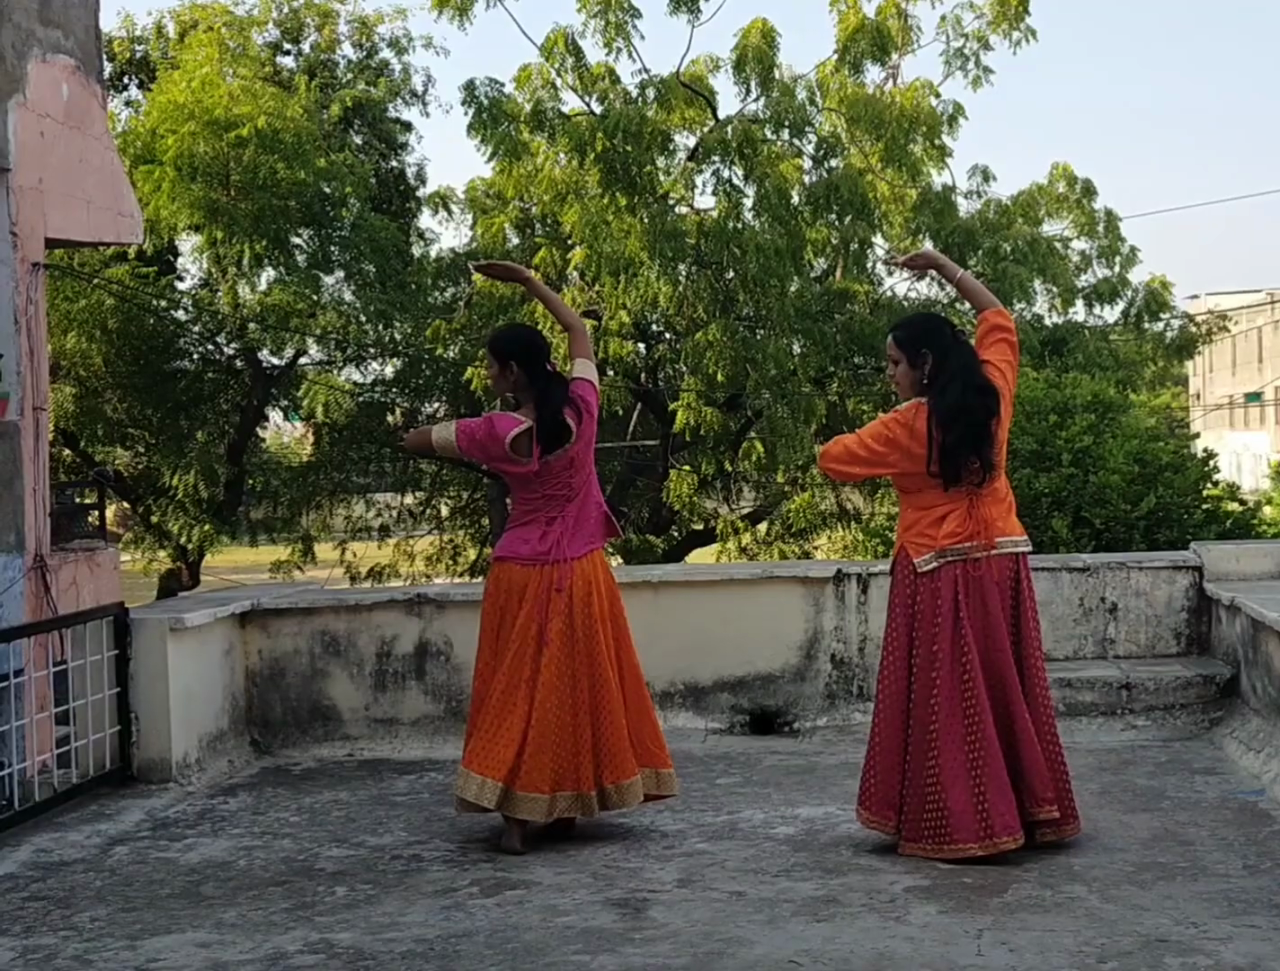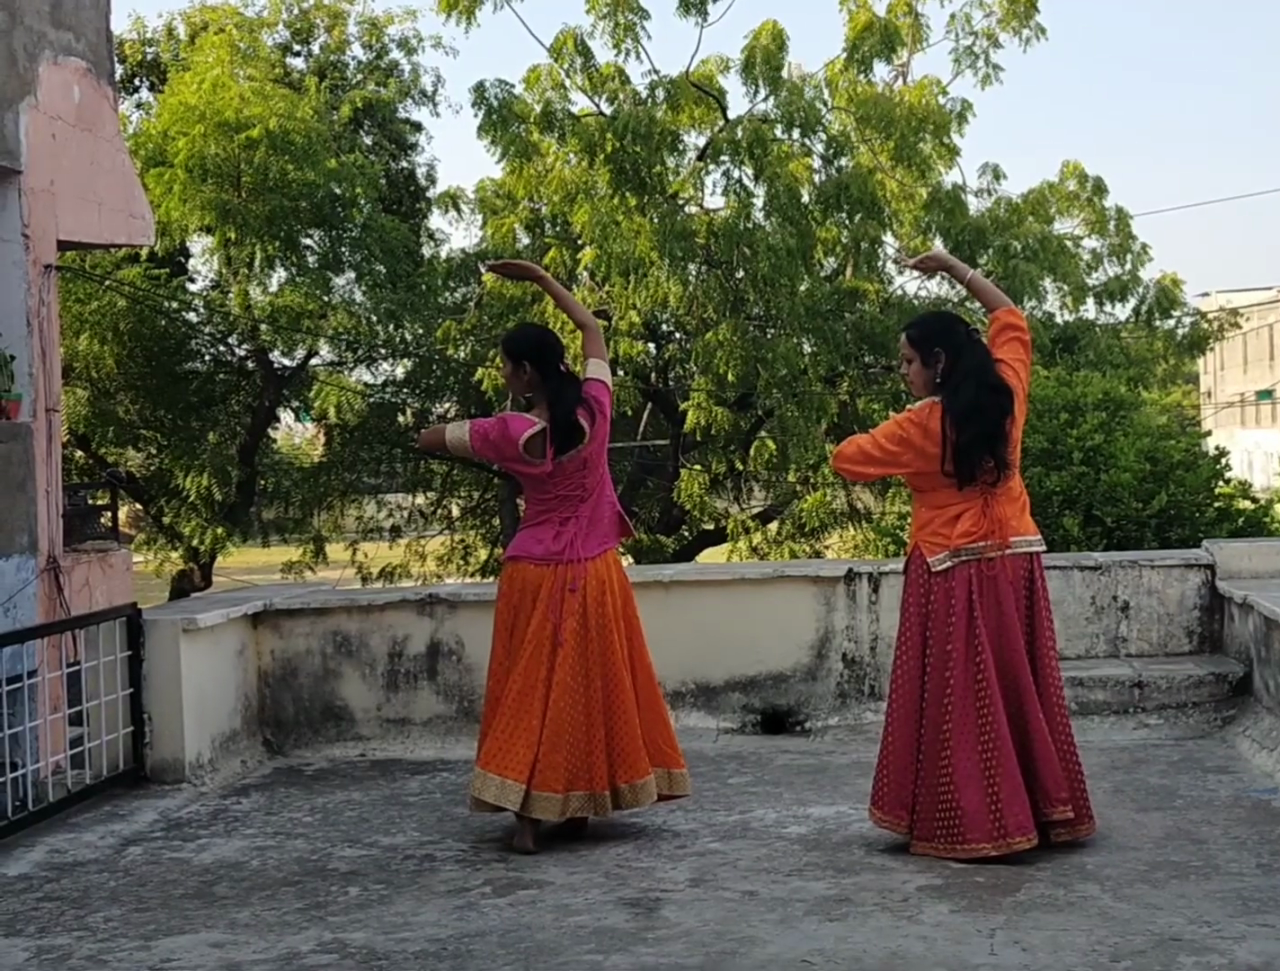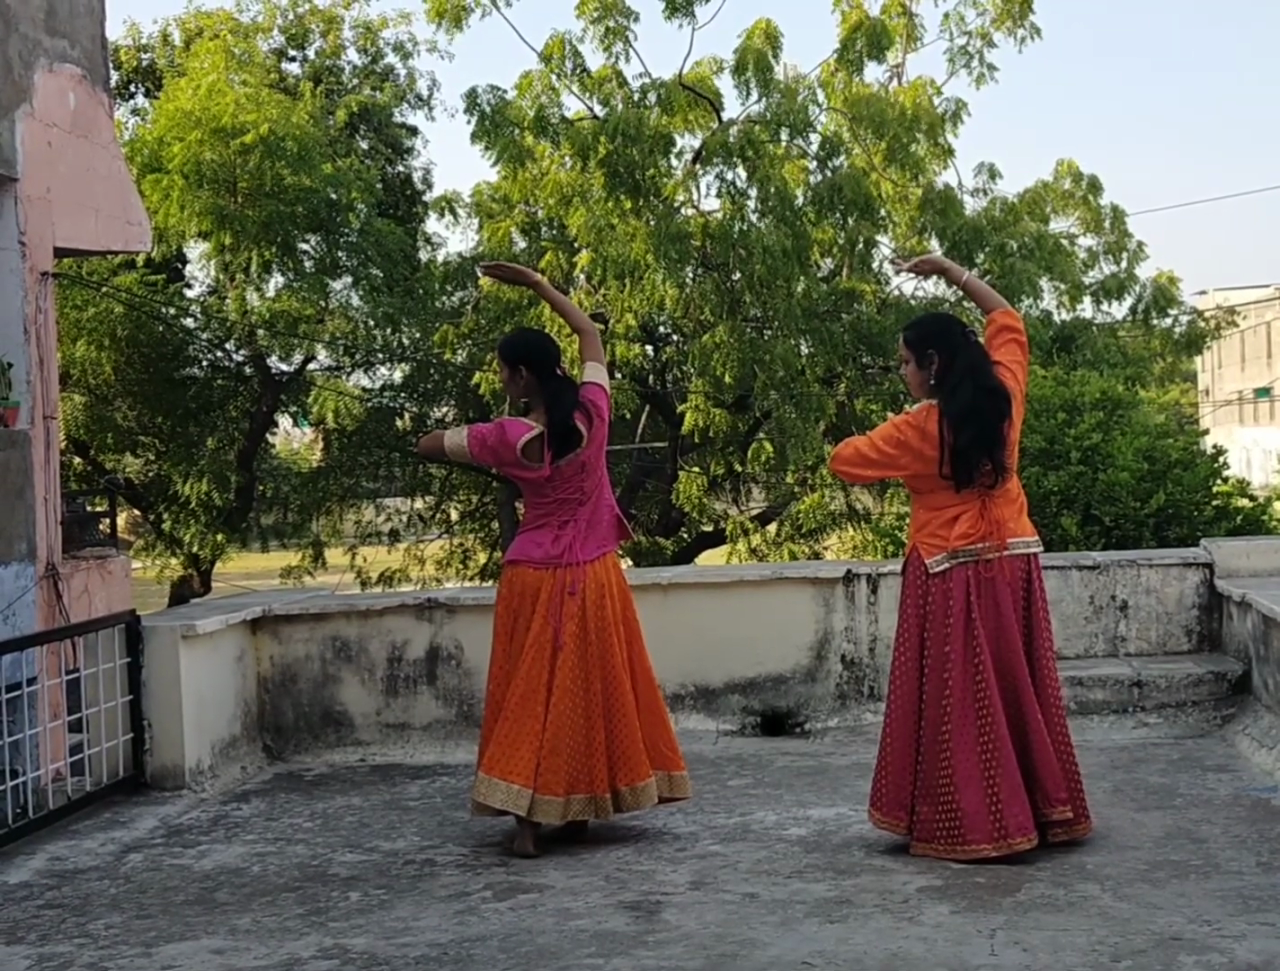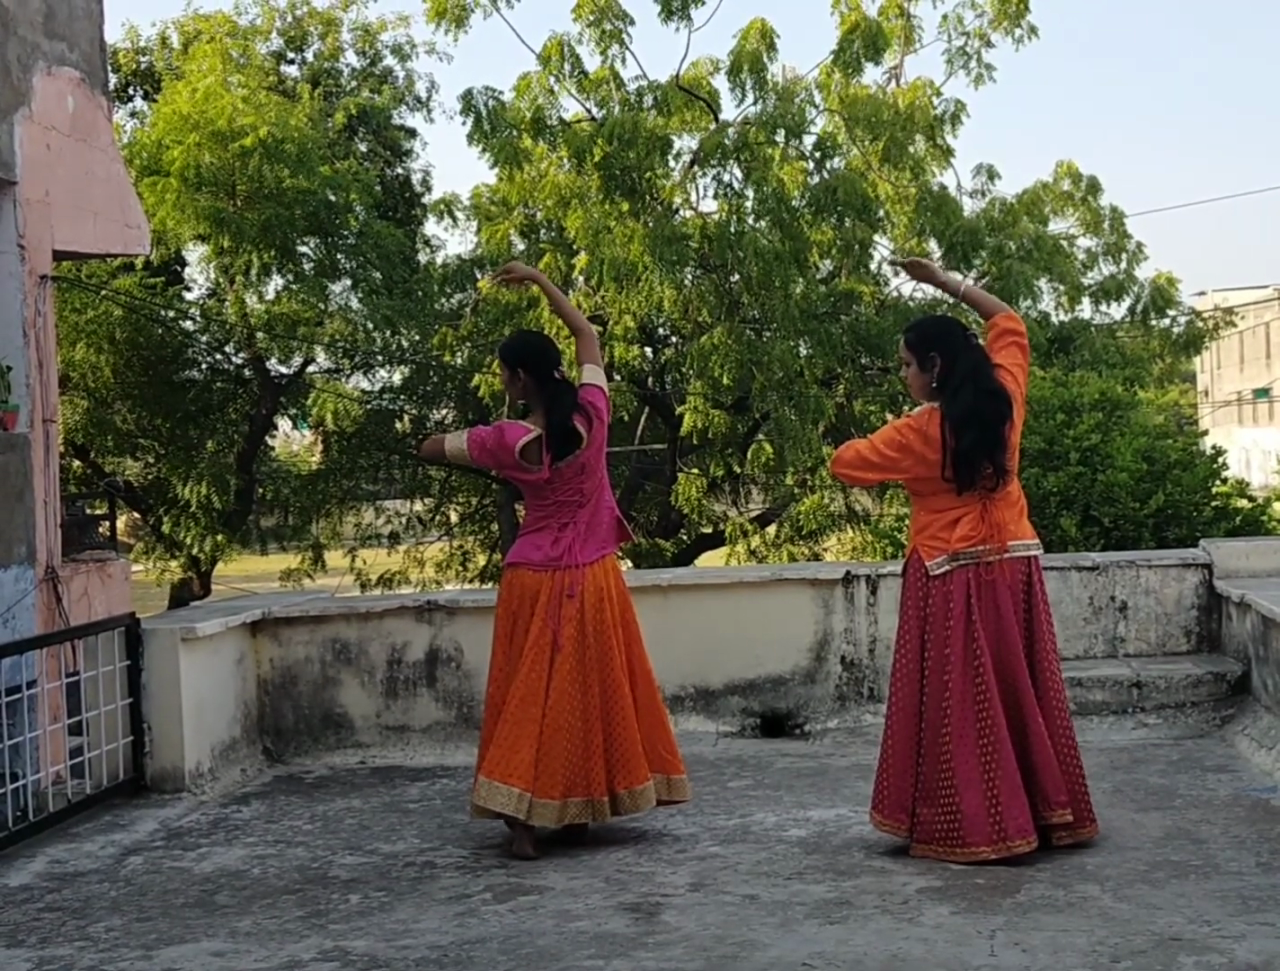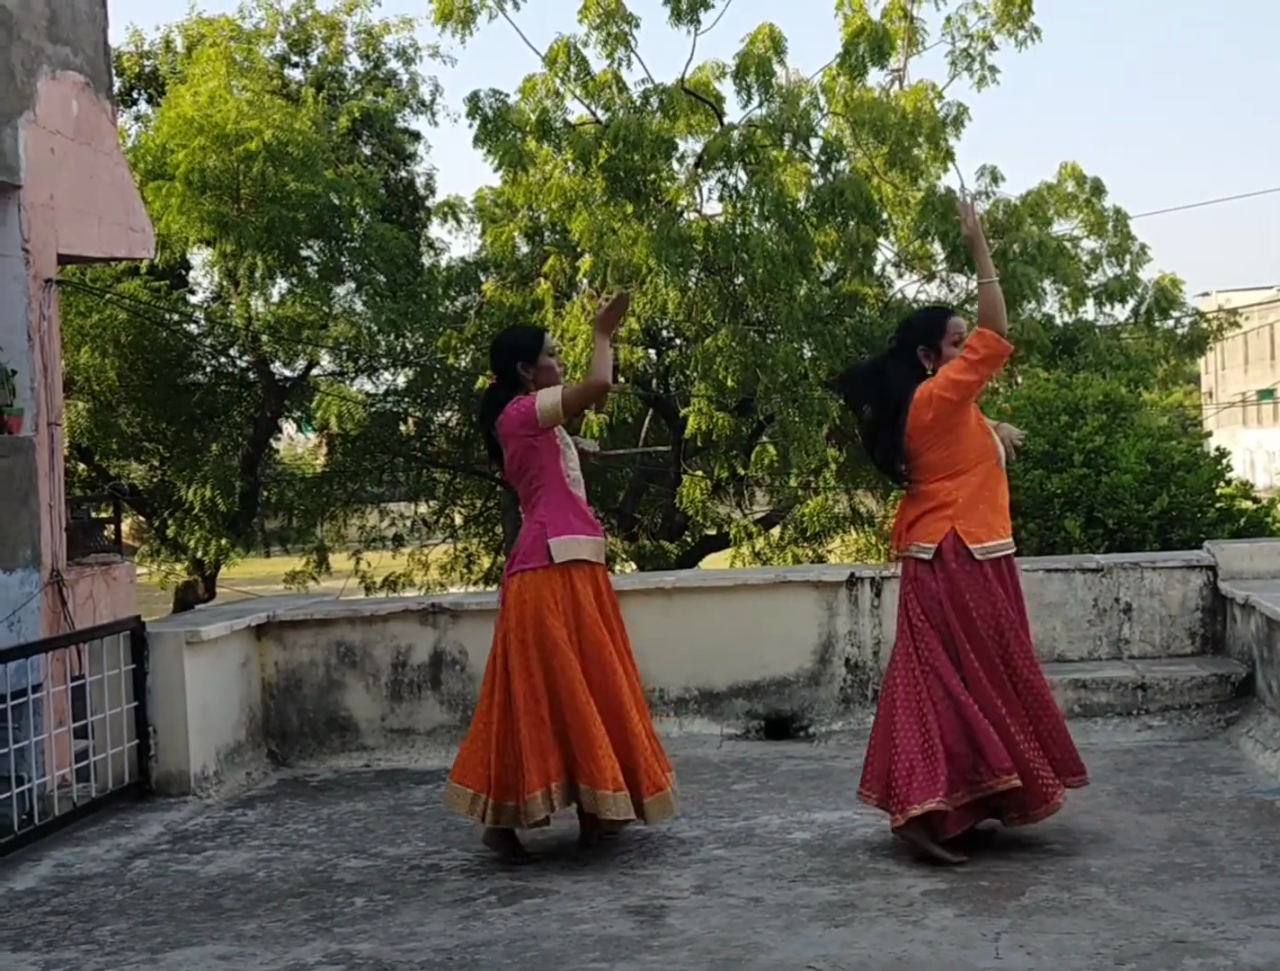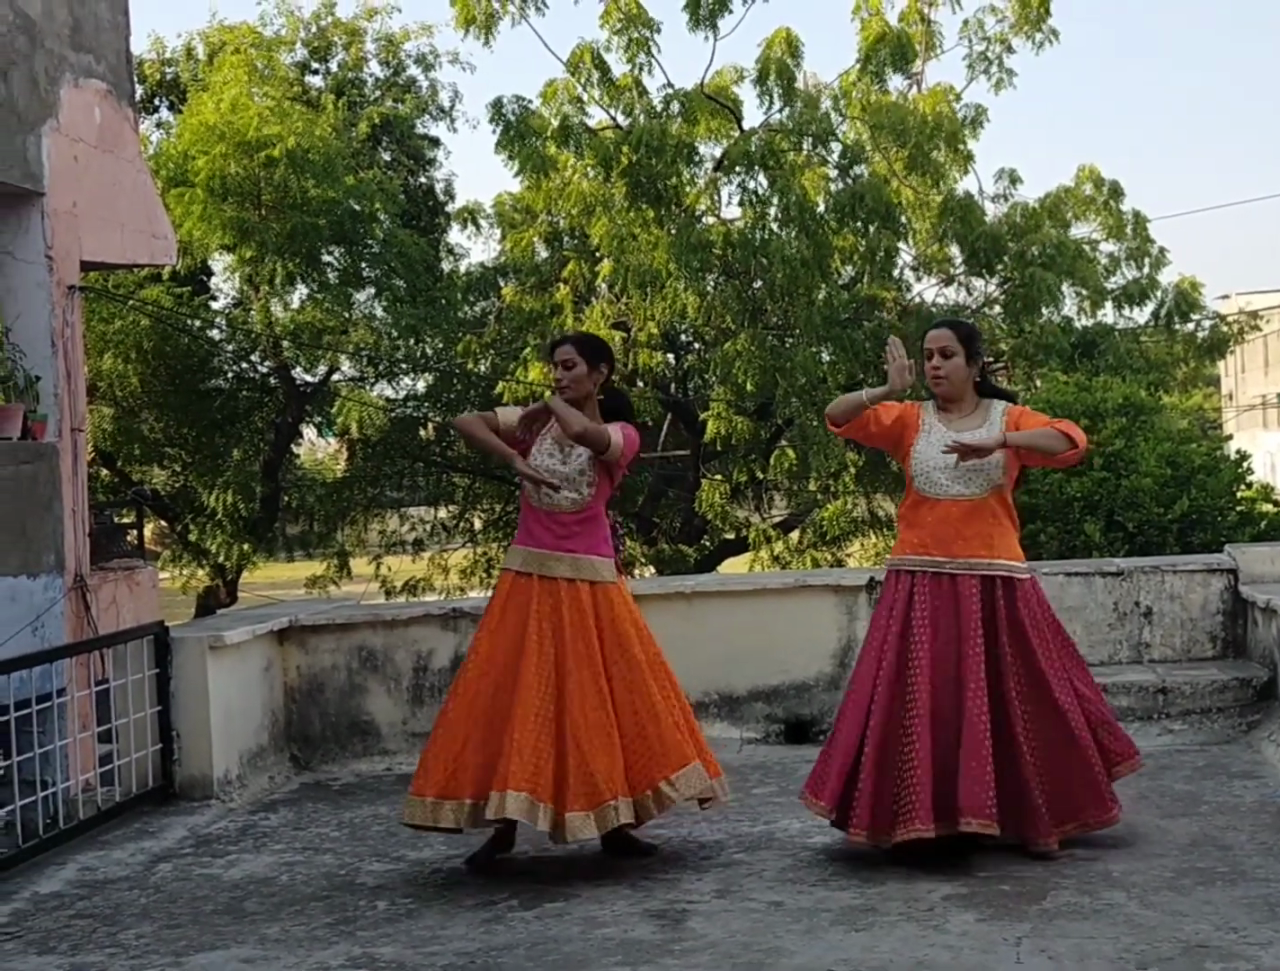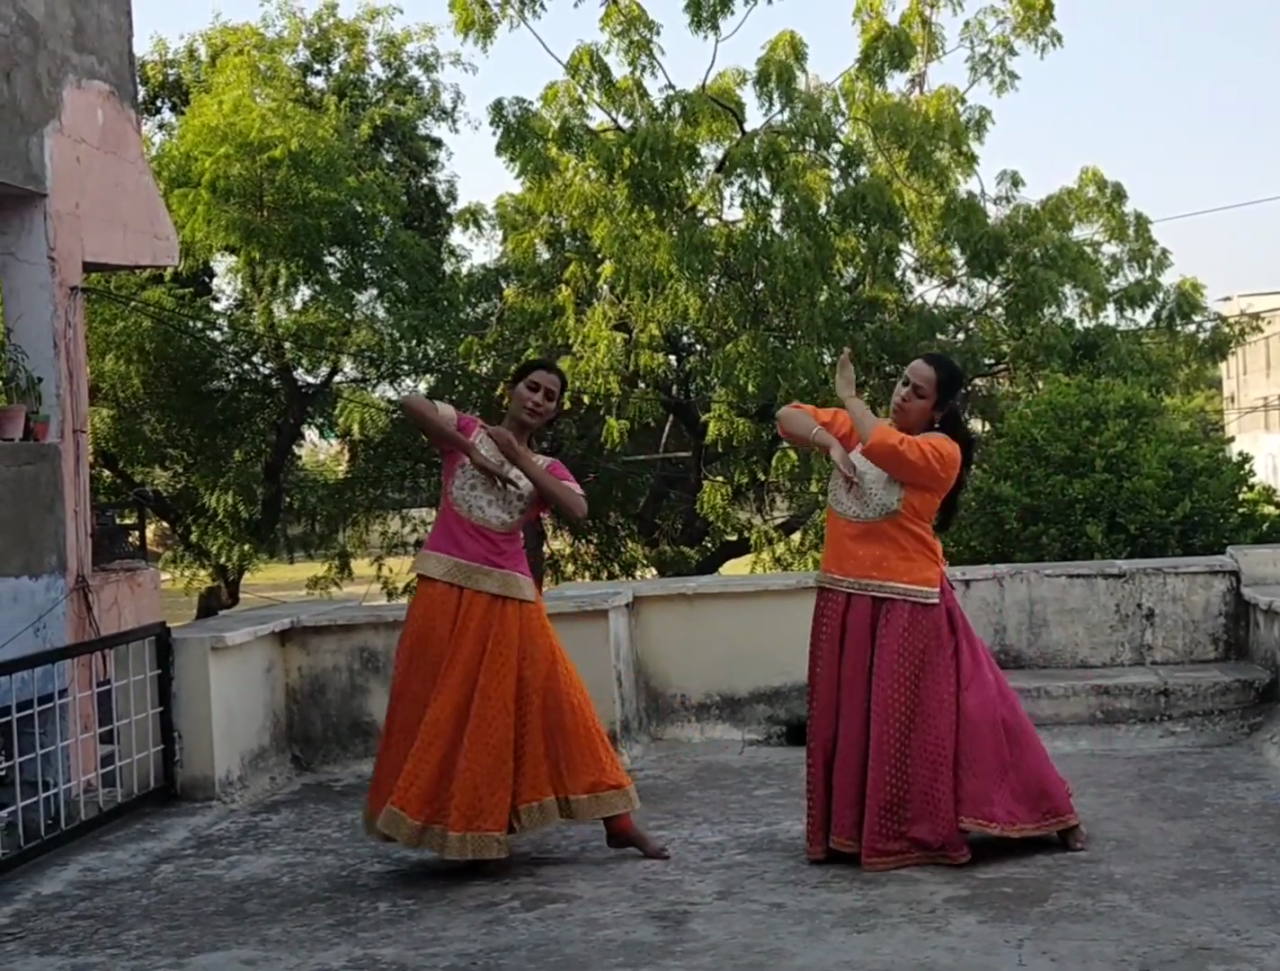
dt=0.7s
person 1, frame 1
left shoulder: (908, 425)
right shoulder: (993, 396)
left elbow: (831, 458)
right elbow: (997, 320)
left wrist: (875, 443)
right wrist: (944, 266)
left hip: (939, 574)
right hip: (1000, 562)
left knee: (948, 700)
right knee: (1007, 688)
left ankle: (958, 823)
right ankle: (1030, 809)
person 1, frame 2
left shoulder: (921, 425)
right shoulder: (1006, 395)
left elbow: (845, 457)
right elbow: (1010, 318)
left wrist: (890, 442)
right wrist: (955, 268)
left hip: (952, 574)
right hip: (1015, 561)
left knee: (959, 700)
right knee: (1022, 689)
left ankle: (968, 825)
right ankle: (1044, 809)
person 1, frame 3
left shoulder: (918, 428)
right shoulder: (1004, 397)
left elbow: (843, 459)
right elbow: (1006, 320)
left wrist: (885, 439)
right wrist: (951, 271)
left hip: (950, 577)
right hip: (1012, 563)
left knee: (959, 701)
right knee: (1018, 690)
left ankle: (970, 825)
right ankle: (1044, 810)
person 1, frame 4
left shoulder: (919, 431)
right shoulder: (1004, 399)
left elbow: (843, 462)
right elbow: (1007, 321)
left wrist: (892, 441)
right wrist: (947, 281)
left hip: (948, 577)
right hip: (1012, 564)
left knee: (956, 700)
right knee: (1019, 690)
left ankle: (964, 825)
right ankle: (1040, 812)
person 1, frame 5
left shoulder: (901, 409)
right shoulder: (937, 398)
right elbow: (992, 338)
left wrist: (996, 431)
right wrist: (981, 254)
left hip: (938, 560)
right hip: (961, 559)
left knee: (938, 682)
right knee: (982, 679)
left ankle: (930, 806)
right ankle: (962, 804)
person 1, frame 6
left shoulder: (1010, 418)
right shoulder: (911, 419)
left elbow: (1072, 442)
right elbow: (839, 416)
left wrist: (994, 445)
right wrist: (889, 390)
left hip: (994, 580)
right hip: (921, 581)
left knee: (1017, 697)
right knee: (908, 697)
left ankle: (1037, 814)
right ankle: (897, 812)
person 1, frame 7
left shoulder: (943, 452)
right shoulder: (859, 431)
left elbow: (885, 446)
right elbow: (789, 417)
left wrist: (849, 395)
right wrist: (831, 445)
left hip: (907, 601)
right hip: (845, 599)
left knee: (921, 717)
right knee: (853, 716)
right ankle: (860, 830)
person 2, frame 1
left shoulder: (497, 432)
right shoulder: (580, 409)
left elbow: (413, 442)
right elbow: (579, 331)
right wrist: (529, 280)
left hip: (524, 576)
right hip: (581, 573)
left knee: (520, 691)
right knee: (579, 686)
left ankle: (517, 816)
right ankle: (566, 807)
person 2, frame 2
left shoulder: (511, 432)
right shoulder: (594, 410)
left elbow: (427, 439)
right elbow: (592, 329)
right wrist: (542, 278)
left hip: (536, 576)
right hip: (595, 573)
left knee: (533, 690)
right knee: (591, 686)
left ankle: (529, 816)
right ankle: (579, 806)
person 2, frame 3
left shoulder: (508, 437)
right shoulder: (592, 412)
left elbow: (428, 445)
right elbow: (590, 333)
right wrist: (537, 283)
left hip: (536, 579)
right hip: (593, 576)
left knee: (534, 694)
right knee: (591, 689)
left ankle: (529, 818)
right ankle: (579, 807)
person 2, frame 4
left shoulder: (508, 440)
right shoulder: (591, 413)
left elbow: (430, 448)
right elbow: (587, 336)
right wrist: (544, 284)
left hip: (536, 579)
right hip: (593, 577)
left knee: (535, 693)
right knee: (592, 691)
left ankle: (525, 813)
right ankle: (580, 809)
person 2, frame 5
left shoulder: (531, 425)
right shoulder: (523, 412)
left elbow: (570, 449)
right elbow: (597, 384)
left wrist: (572, 441)
right wrist: (603, 333)
left hip: (561, 571)
right hip: (554, 570)
left knee: (583, 693)
right knee: (558, 695)
left ankle: (592, 811)
right ankle: (499, 823)
person 2, frame 6
left shoulder: (621, 436)
right shoulder: (537, 420)
left elbow: (585, 435)
right elbow: (465, 421)
left wrist: (554, 407)
right wrist: (516, 459)
left hip: (589, 582)
right hip: (527, 578)
left knee: (612, 696)
right knee: (512, 699)
left ankle: (614, 825)
right ankle: (503, 827)
person 2, frame 7
left shoulder: (548, 468)
right shoulder: (467, 430)
left elbow: (577, 510)
right elbow: (410, 403)
left wrist: (517, 456)
right wrist: (473, 451)
left hip: (509, 598)
right hip: (445, 588)
left knee: (552, 707)
right knee: (447, 714)
left ankle: (619, 823)
right ankle: (468, 835)
